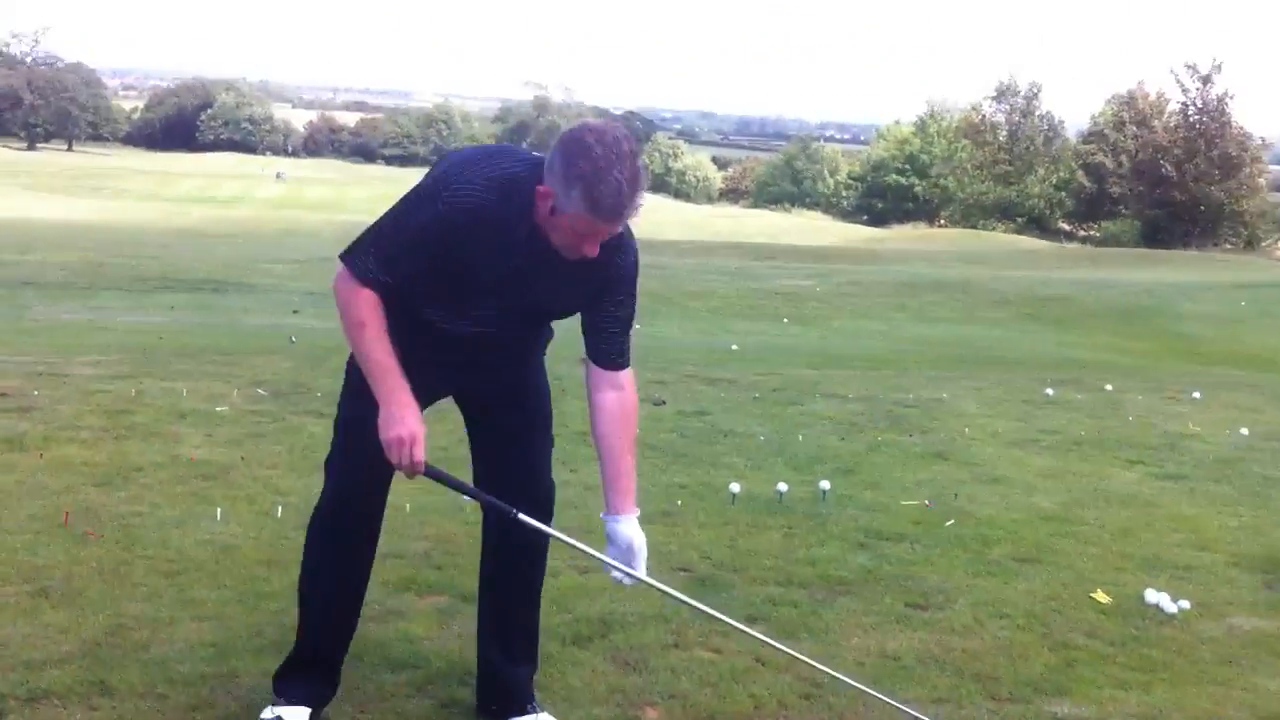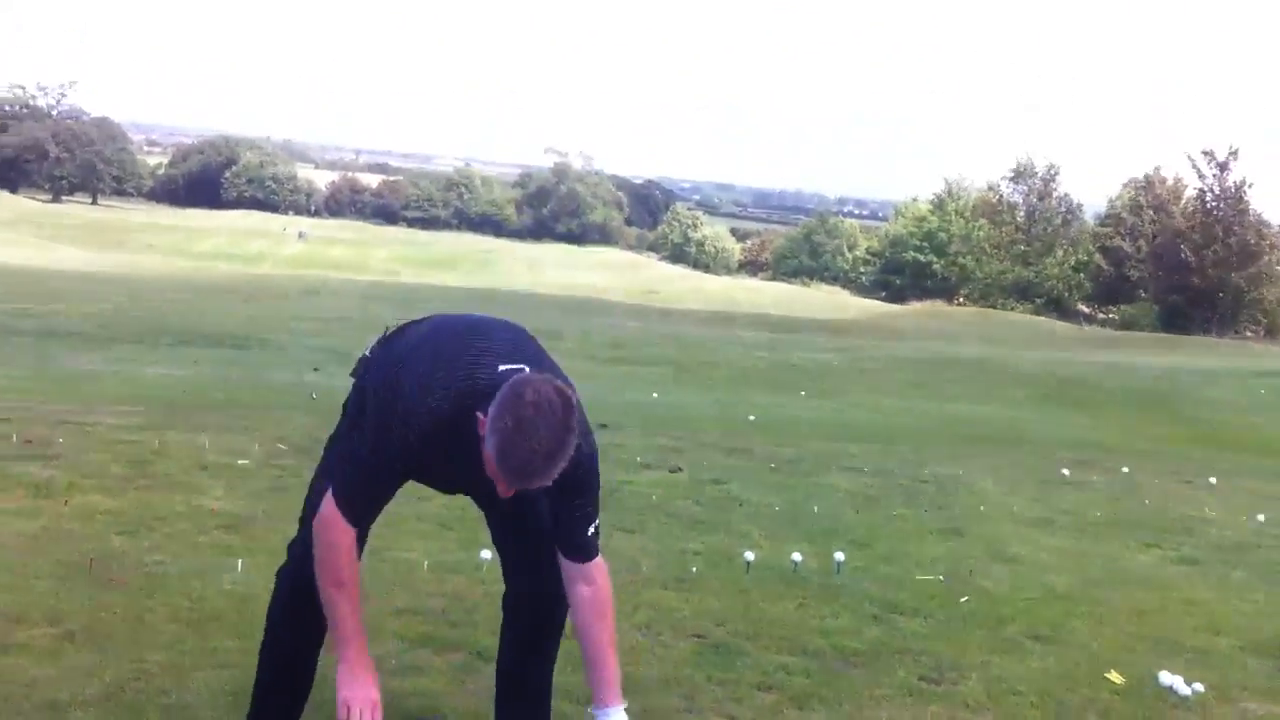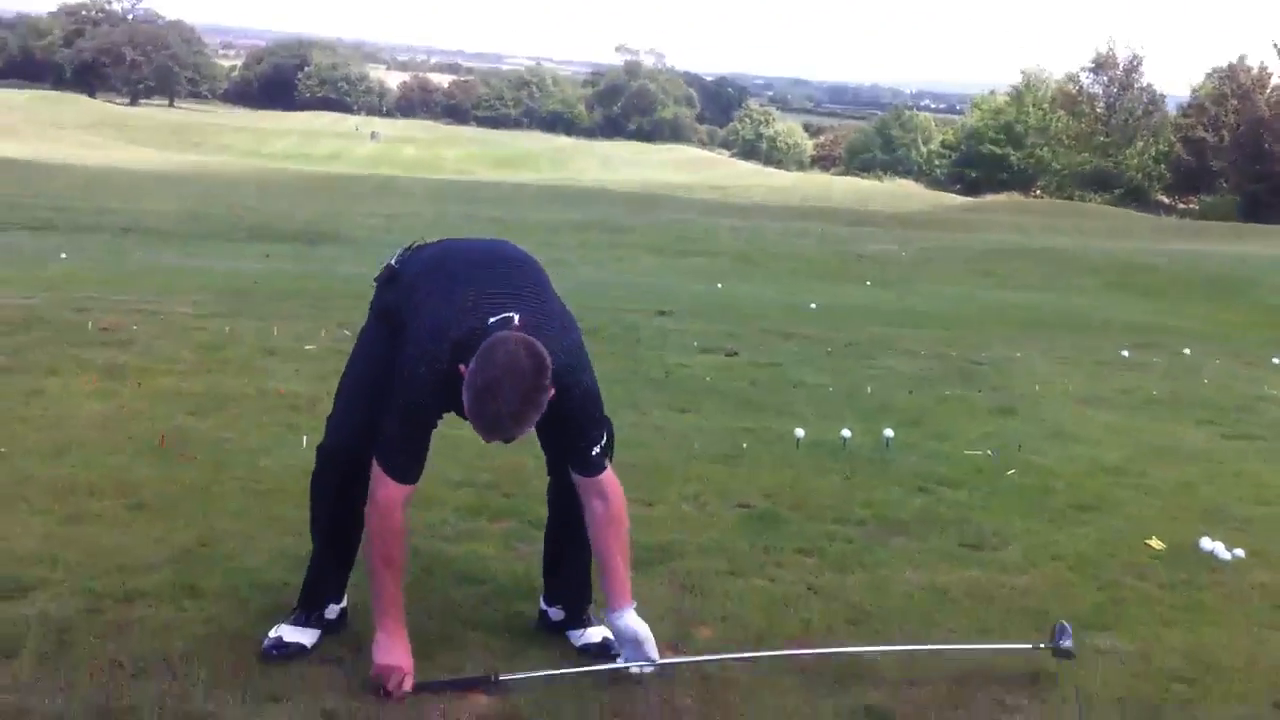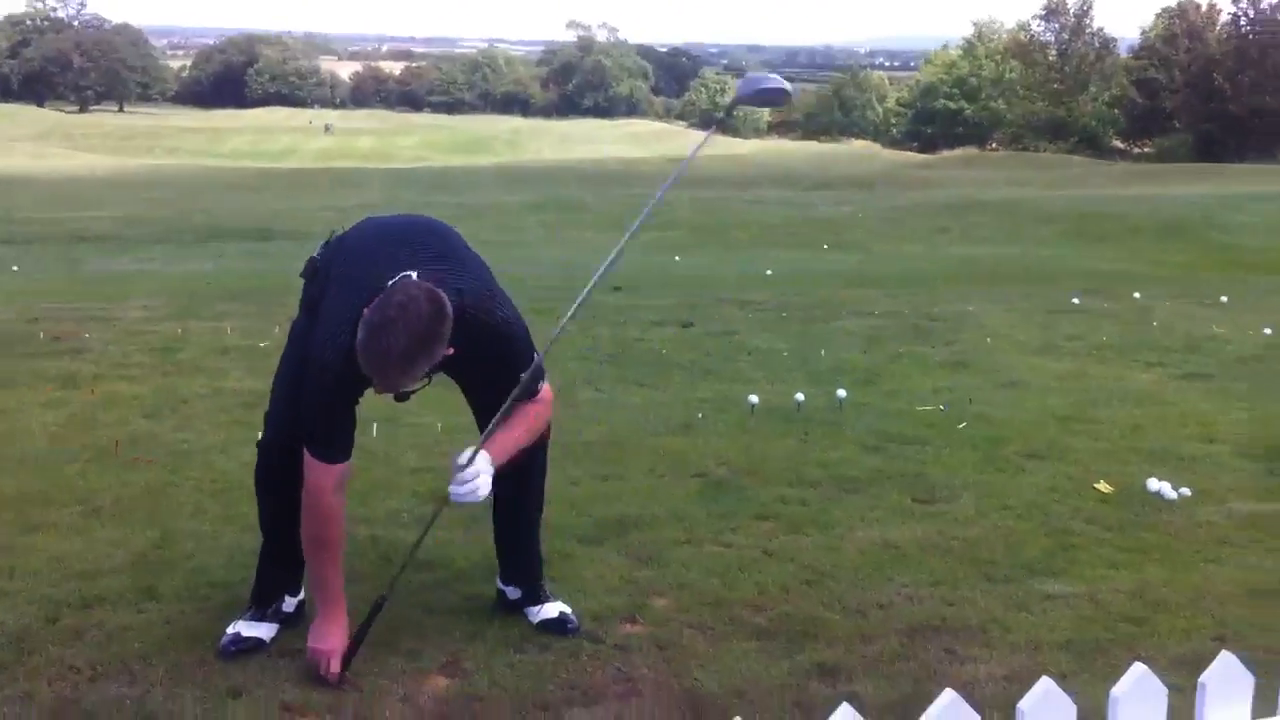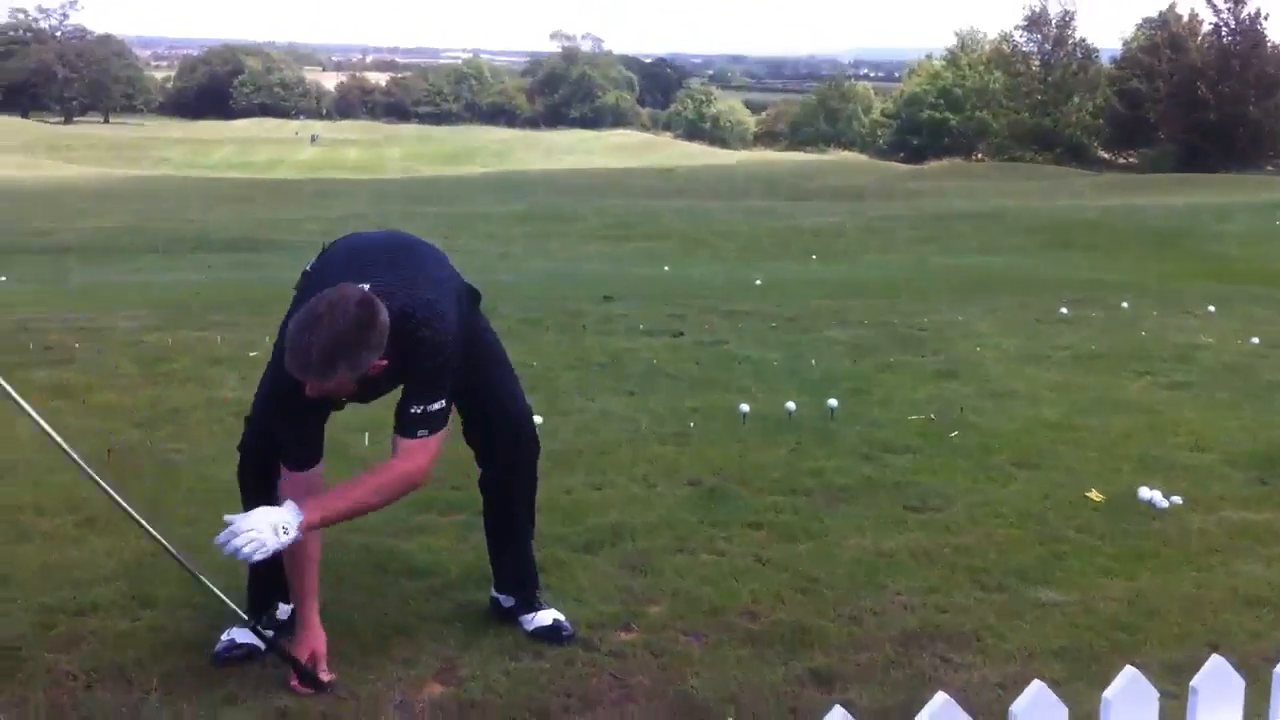
dt=0.4s
person 1, frame 1
left shoulder: (614, 253)
right shoulder: (461, 191)
left elbow: (612, 381)
right elbow: (354, 281)
left wrist: (623, 515)
right wrist: (394, 400)
left hip: (508, 349)
right hip: (410, 336)
left knee: (527, 499)
right knee: (350, 497)
person 1, frame 2
left shoulder: (572, 446)
right shoulder: (416, 415)
left elbow: (585, 576)
right elbow: (333, 523)
right wrist: (353, 664)
left knee: (541, 574)
right knee: (311, 564)
person 1, frame 3
left shoulder: (570, 378)
right shoulder: (428, 371)
left elbow: (600, 493)
right elbow: (388, 501)
left wrist: (623, 611)
right wrist: (390, 632)
left knee: (573, 462)
right knee: (345, 451)
left ankle: (566, 606)
right ankle: (321, 604)
person 1, frame 4
left shoulder: (487, 319)
right shoulder: (336, 346)
left elbow: (538, 400)
right elbow: (324, 485)
left wrist: (490, 459)
right wrist: (330, 614)
left hip: (445, 276)
right hip: (339, 284)
left knee: (524, 428)
right knee: (284, 442)
left ankle: (521, 585)
right ankle: (278, 597)
person 1, frame 5
left shoulder: (430, 332)
right shoulder: (302, 354)
left elbow: (411, 463)
right elbow: (298, 484)
left wrist: (294, 522)
right wrist: (308, 621)
left hip: (437, 304)
left knee: (513, 437)
right knee: (263, 451)
left ankle: (516, 593)
right ankle: (273, 604)
